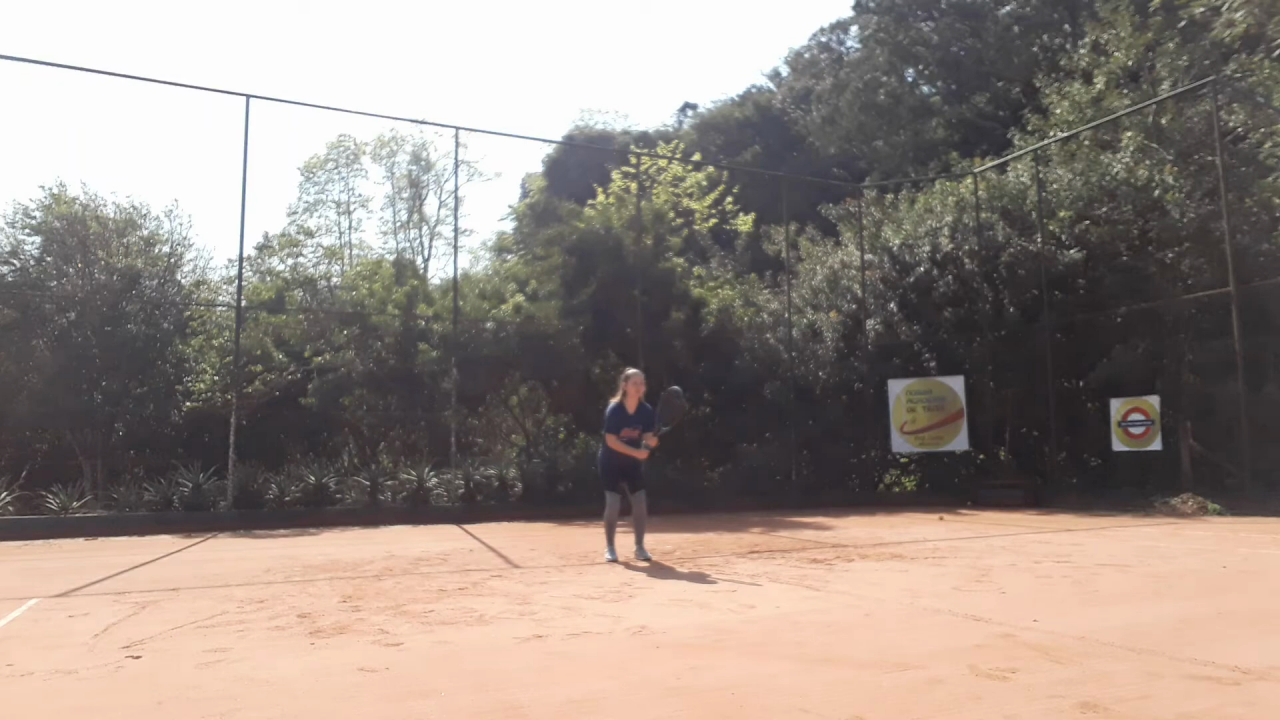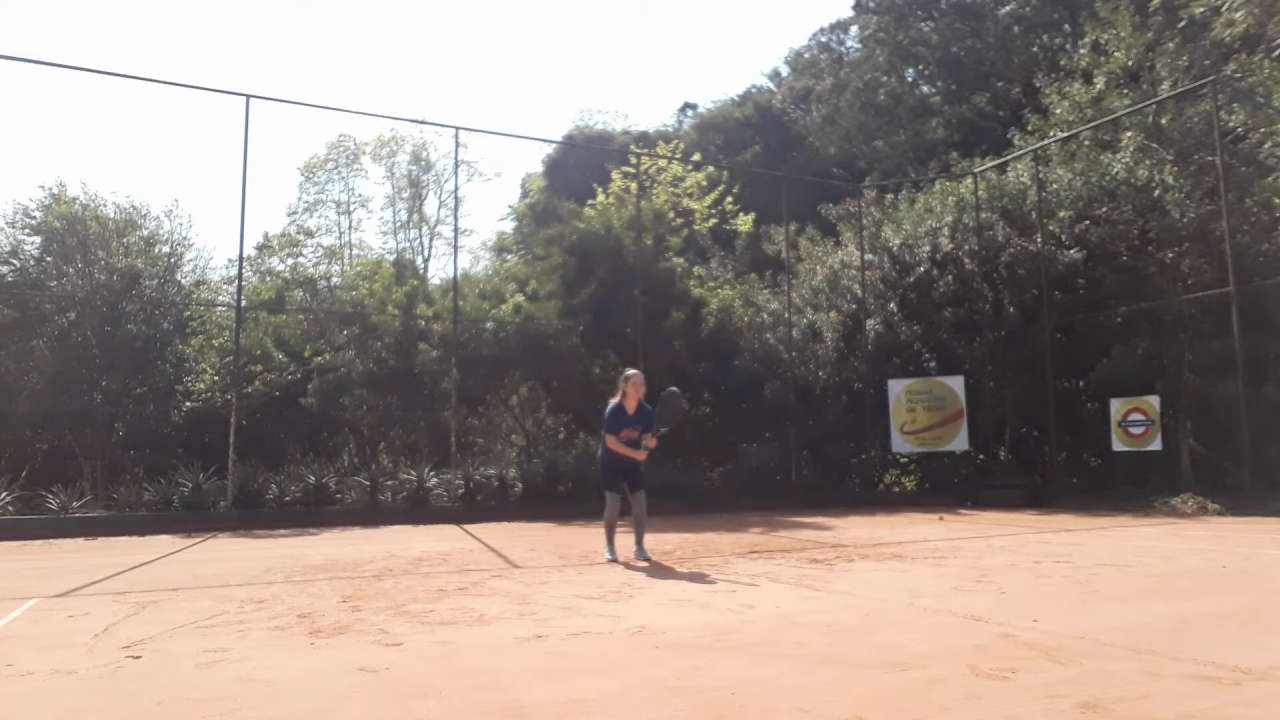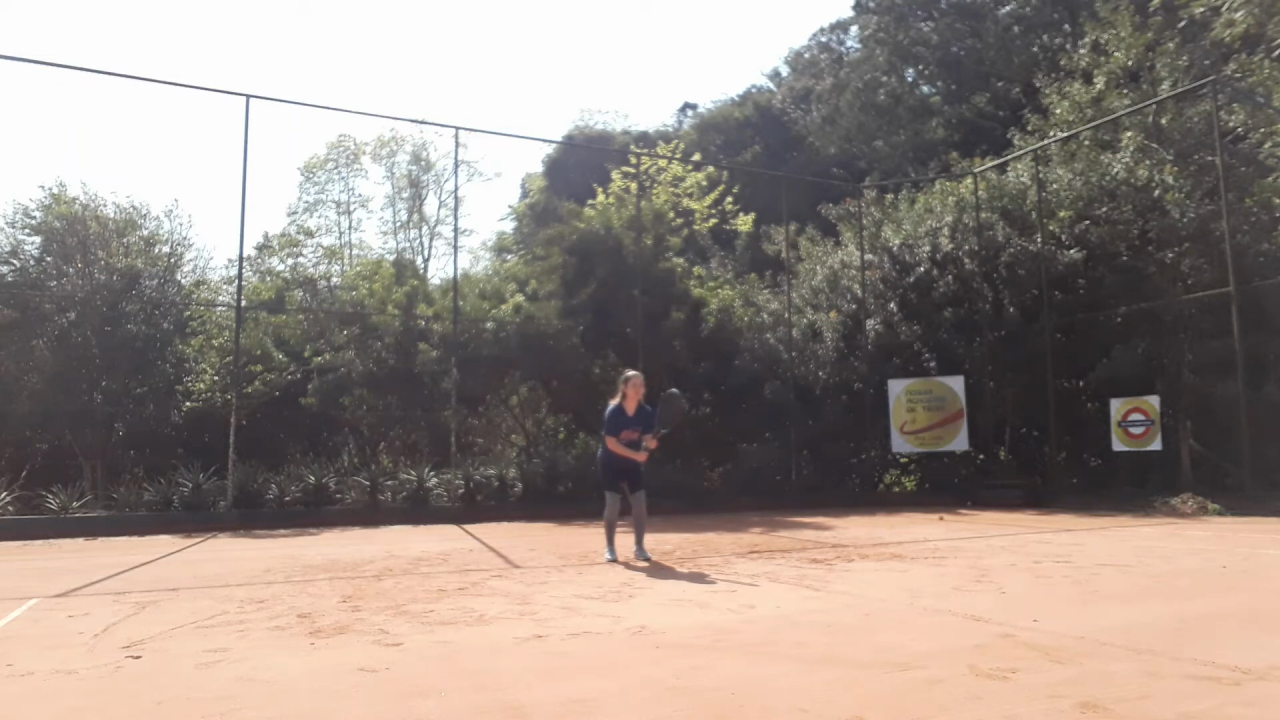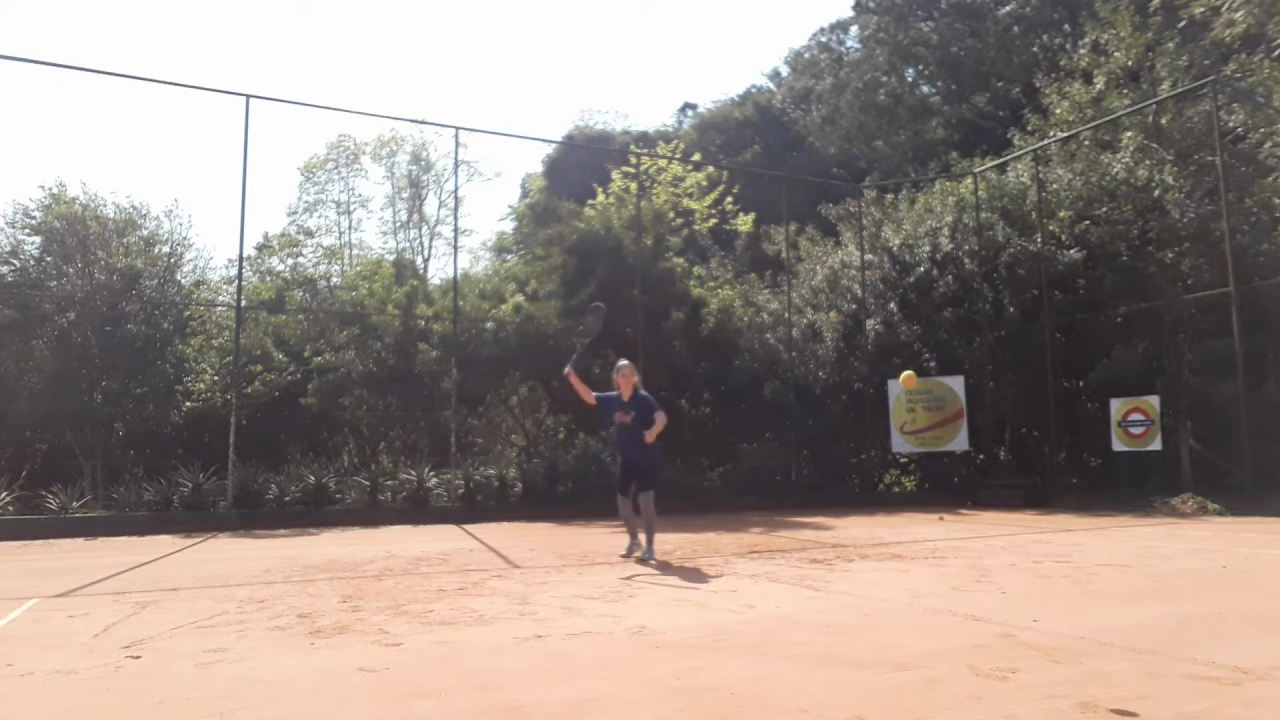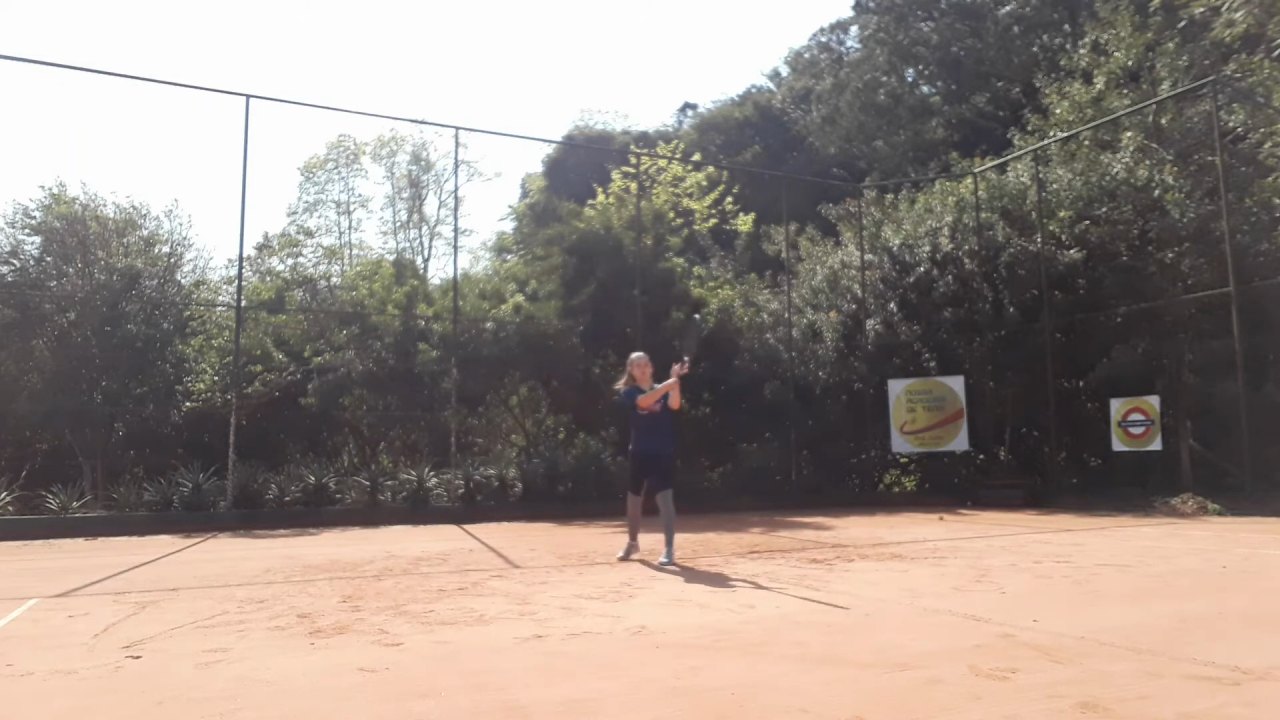
dt=1s
person 1, frame 1
left shoulder: (646, 411)
right shoulder: (614, 410)
left elbow: (647, 437)
right elbow: (611, 441)
left wrist: (650, 443)
right wrist: (636, 452)
left hip: (633, 464)
right hip: (611, 463)
left knee: (640, 503)
right knee: (613, 504)
left ankle: (639, 547)
right ankle: (610, 548)
person 1, frame 2
left shoulder: (646, 411)
right shoulder: (614, 410)
left elbow: (646, 438)
right elbow: (610, 442)
left wrist: (649, 444)
right wrist: (635, 453)
left hip: (632, 464)
right hip: (611, 463)
left knee: (640, 503)
right knee: (613, 504)
left ankle: (639, 547)
right ankle: (610, 548)
person 1, frame 3
left shoulder: (646, 413)
right shoulder: (613, 411)
left elbow: (647, 439)
right elbow: (611, 443)
left wrist: (651, 444)
right wrist: (635, 454)
left hip: (633, 464)
right hip: (610, 463)
left knee: (640, 504)
right knee: (613, 505)
left ankle: (639, 547)
right ankle: (610, 548)
person 1, frame 4
left shoulder: (643, 398)
right shoulder: (612, 399)
left elbow: (662, 417)
right elbow: (589, 396)
left wrist: (653, 431)
right wrist: (573, 378)
left hip: (646, 458)
right hip: (627, 459)
left knee: (645, 501)
right knee: (623, 502)
left ankle: (649, 546)
right ankle: (634, 541)
person 1, frame 5
left shoulder: (664, 391)
right shoulder: (629, 391)
left elbow: (675, 404)
right elbow: (645, 399)
left wrist: (676, 380)
right wrist: (670, 383)
left hip: (662, 453)
right hip: (639, 453)
left knee: (665, 500)
right knee: (633, 501)
left ankle: (669, 550)
right ankle: (632, 542)
